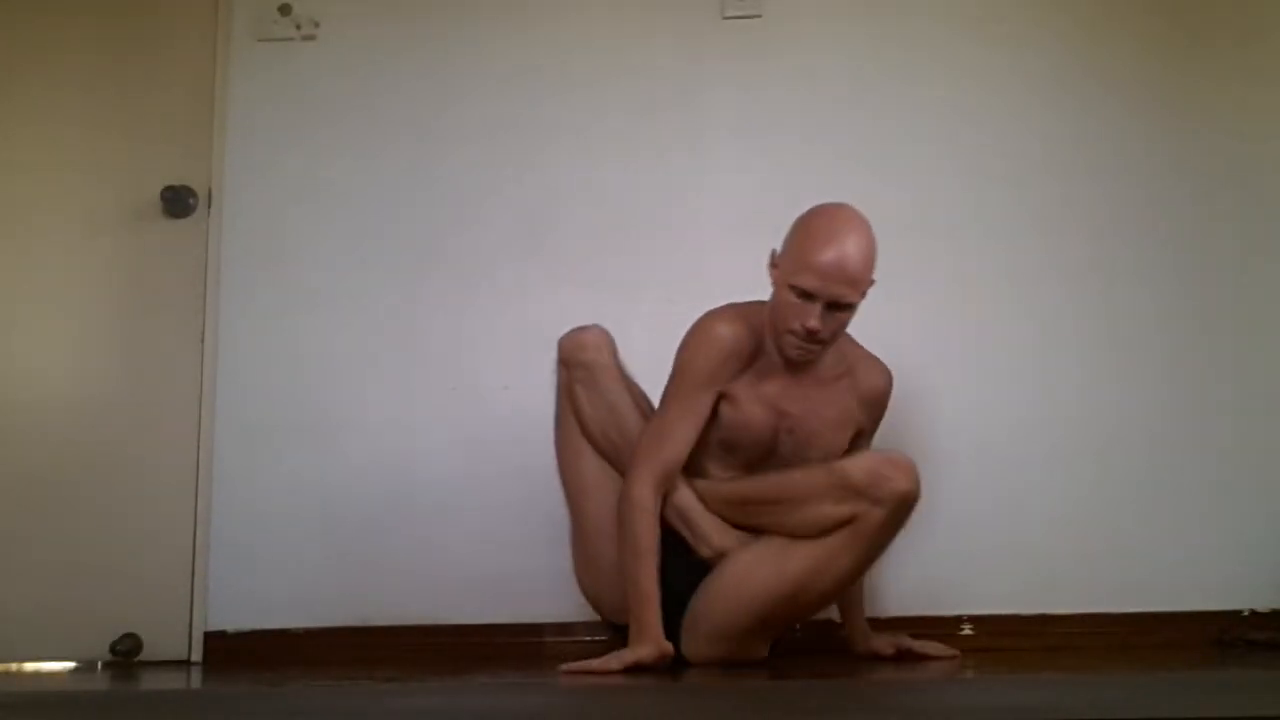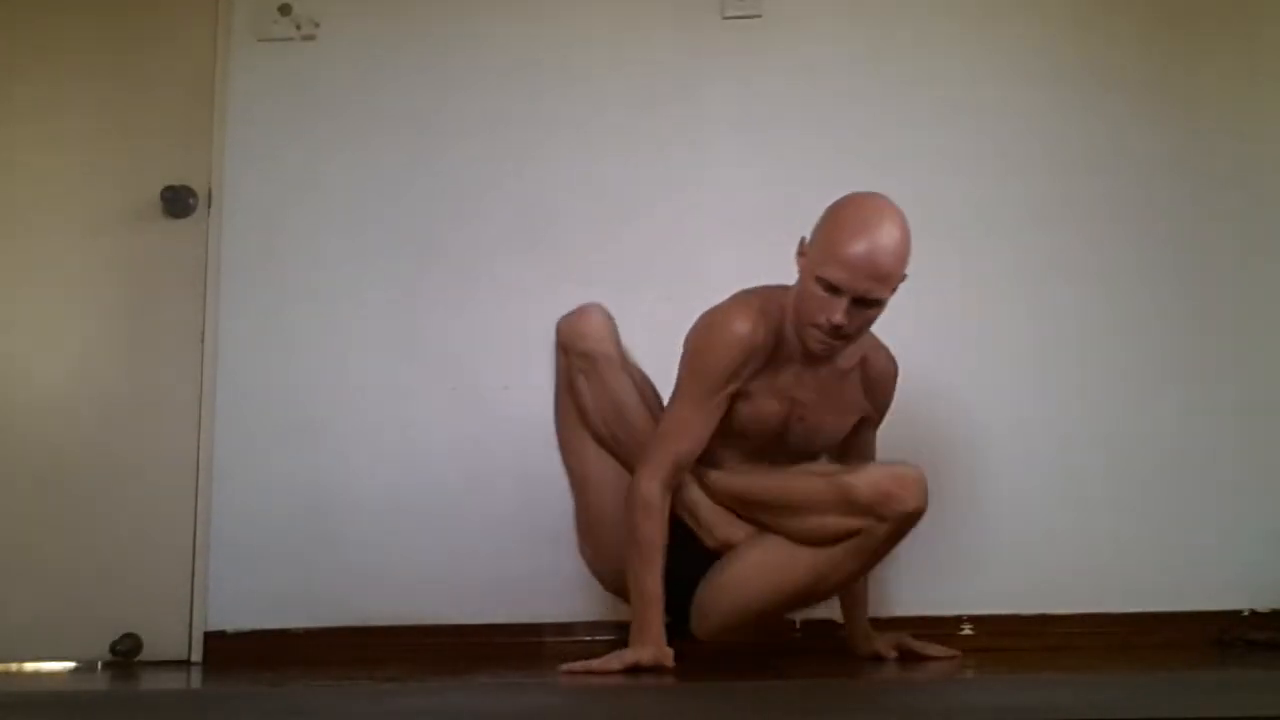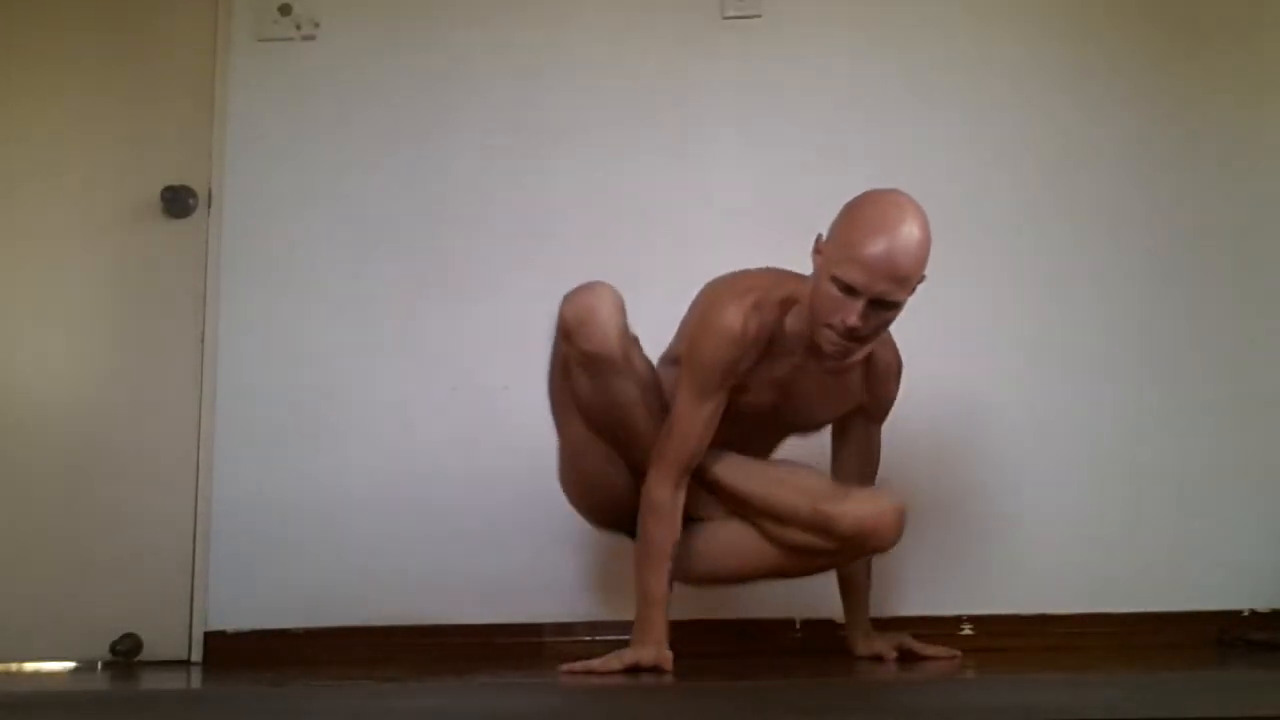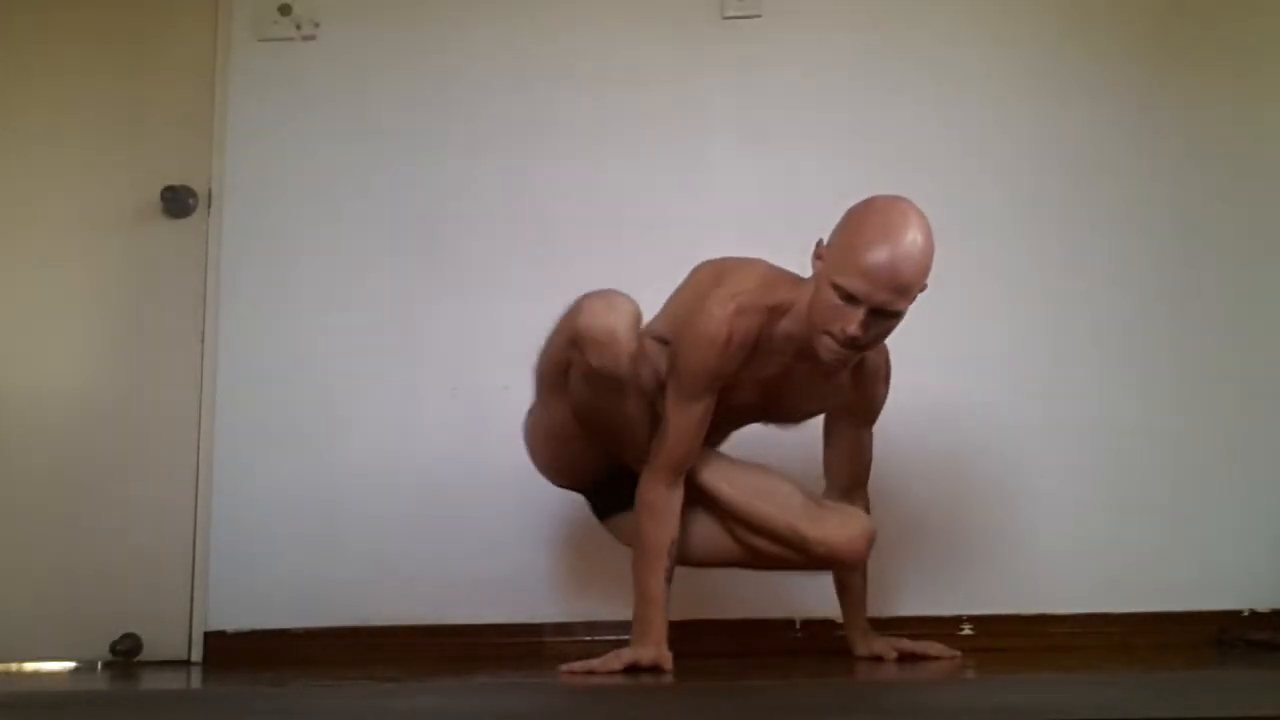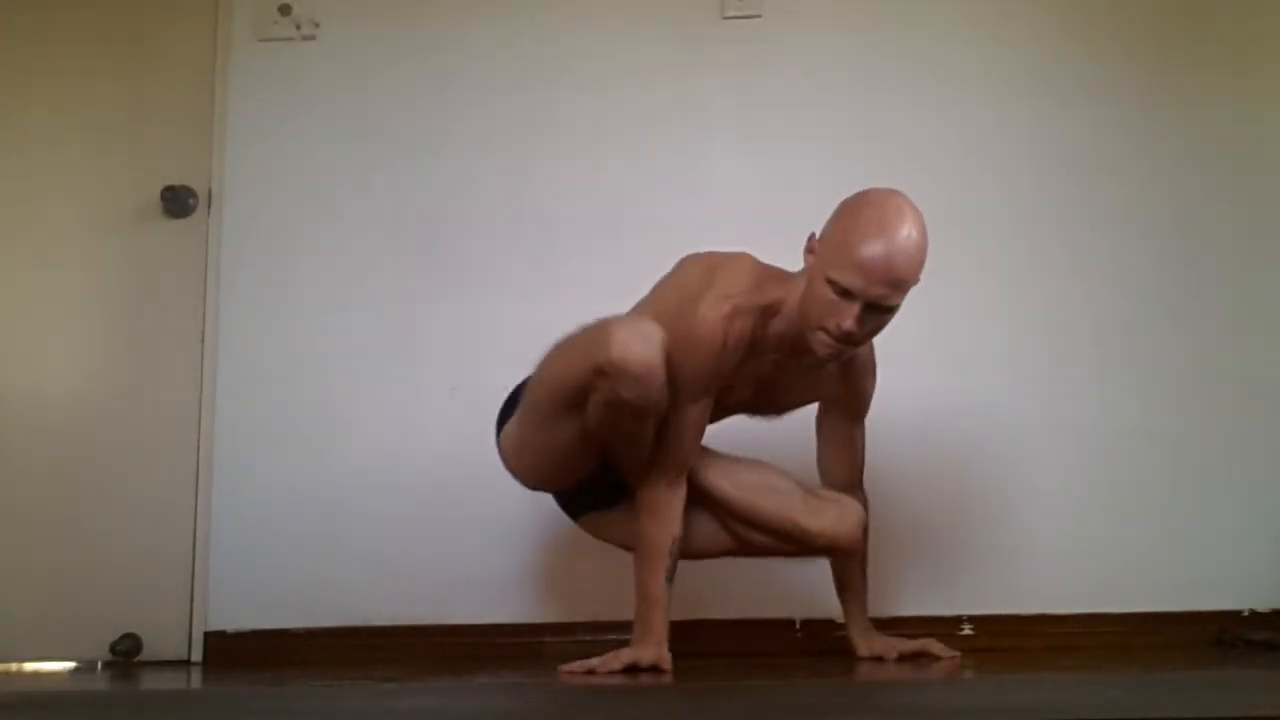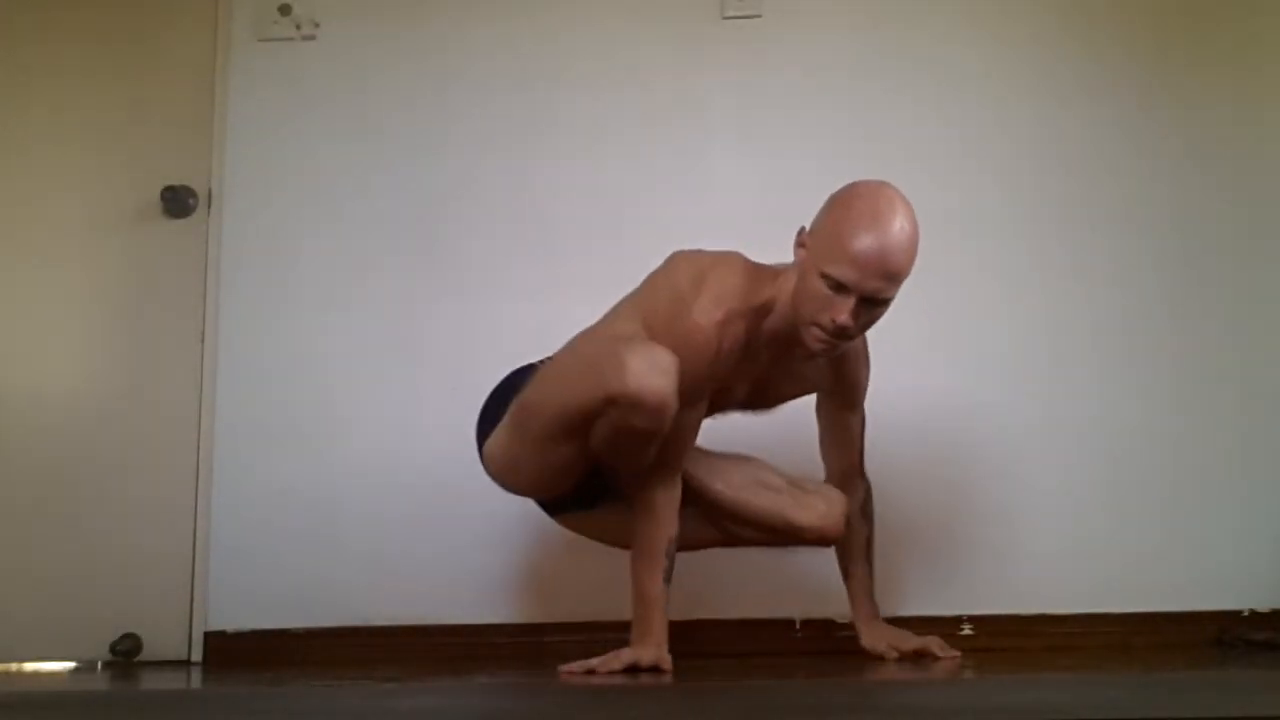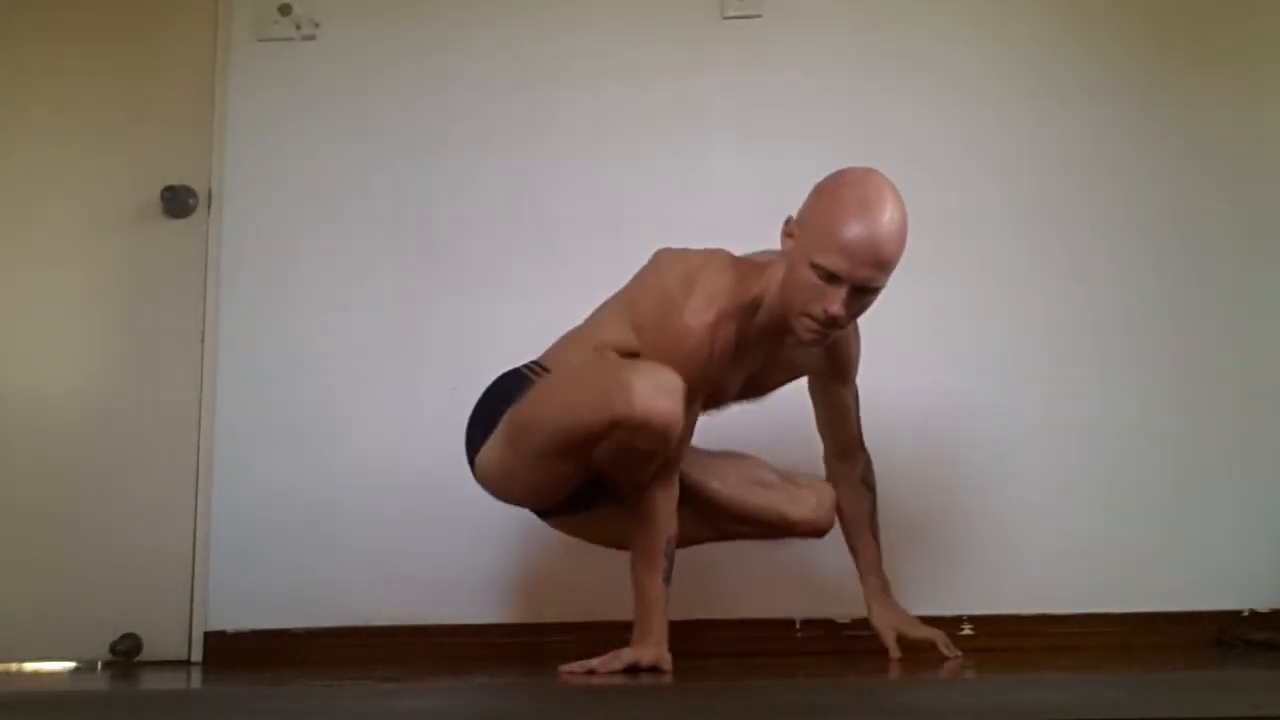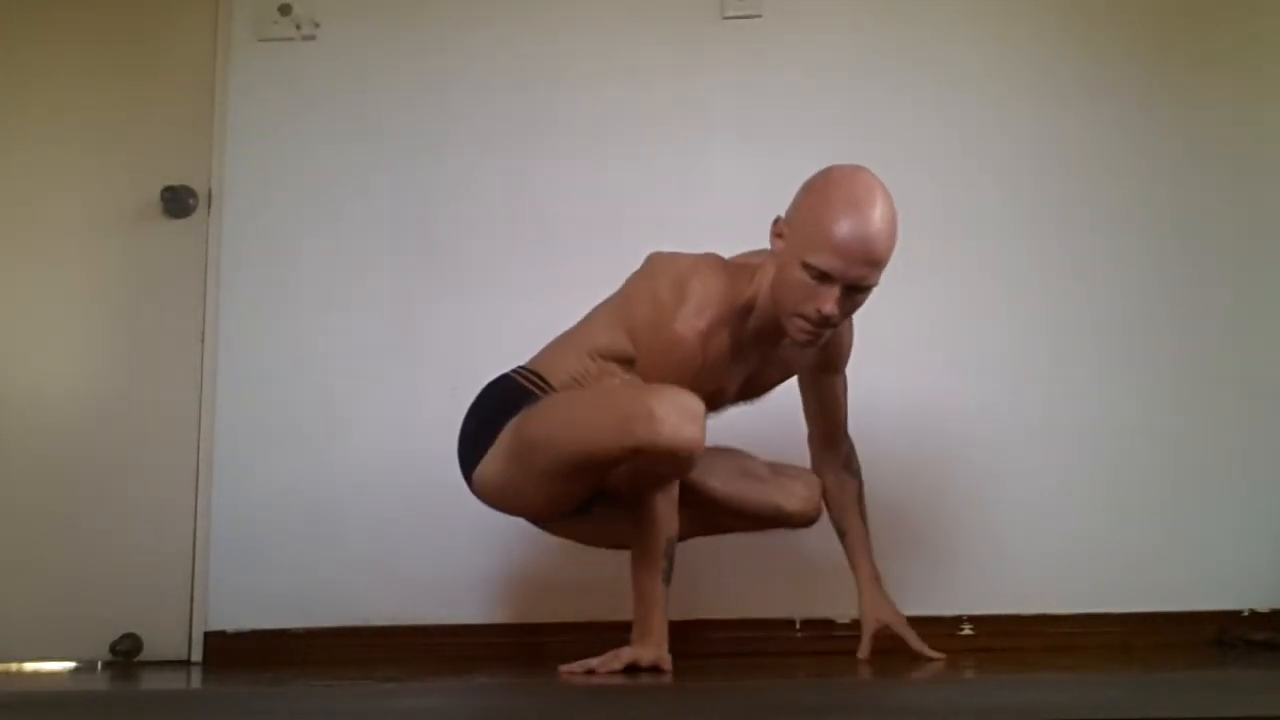
dt=0.2s
person 1, frame 1
left shoulder: (867, 384)
right shoulder: (727, 339)
left elbow: (845, 512)
right elbow: (644, 481)
left wrist: (859, 633)
right wrist: (644, 634)
left hip: (719, 622)
right hip: (634, 586)
left knee: (893, 479)
right knee: (585, 347)
person 1, frame 2
left shoulder: (876, 373)
right shoulder: (742, 330)
left elbow: (849, 500)
right elbow: (653, 478)
left wrist: (859, 631)
right wrist: (645, 635)
left hip: (721, 595)
right hip: (636, 558)
left knee: (903, 491)
right knee: (585, 330)
person 1, frame 3
left shoulder: (880, 366)
right shoulder: (739, 318)
left elbow: (853, 501)
right elbow: (664, 478)
left wrist: (860, 631)
right wrist: (649, 635)
left hip: (704, 526)
right hip: (619, 489)
left knee: (880, 518)
right knee: (591, 311)
person 1, frame 4
left shoulder: (867, 368)
right shoulder: (731, 315)
left elbow: (847, 498)
right elbow: (662, 478)
left wrist: (859, 632)
right wrist: (647, 635)
left hip: (682, 470)
right hip: (583, 448)
left knee: (850, 537)
right knee: (607, 318)
person 1, frame 5
left shoulder: (851, 363)
right shoulder: (723, 315)
left elbow: (846, 494)
right elbow: (665, 481)
left wrist: (860, 629)
right wrist: (649, 637)
right hip: (554, 440)
left knee: (843, 524)
right knee: (634, 345)
person 1, frame 6
left shoulder: (842, 353)
right shoulder: (715, 316)
left elbow: (848, 485)
right elbow: (661, 481)
left wrist: (867, 619)
right wrist: (648, 637)
left hip: (609, 461)
right hip: (529, 436)
left knee: (824, 514)
right knee: (646, 374)
person 1, frame 7
left shoulder: (833, 338)
right shoulder: (703, 316)
left elbow: (848, 461)
right elbow: (658, 482)
left wrist: (879, 598)
right wrist: (650, 638)
left hip: (592, 463)
right hip: (515, 438)
left knee: (813, 508)
right knee: (651, 396)
person 1, frame 8
left shoulder: (826, 332)
right shoulder: (696, 319)
left elbow: (832, 451)
right elbow: (657, 487)
left wrist: (870, 589)
right wrist: (649, 636)
left hip: (583, 461)
right hip: (508, 441)
left knee: (801, 497)
right knee: (674, 422)
